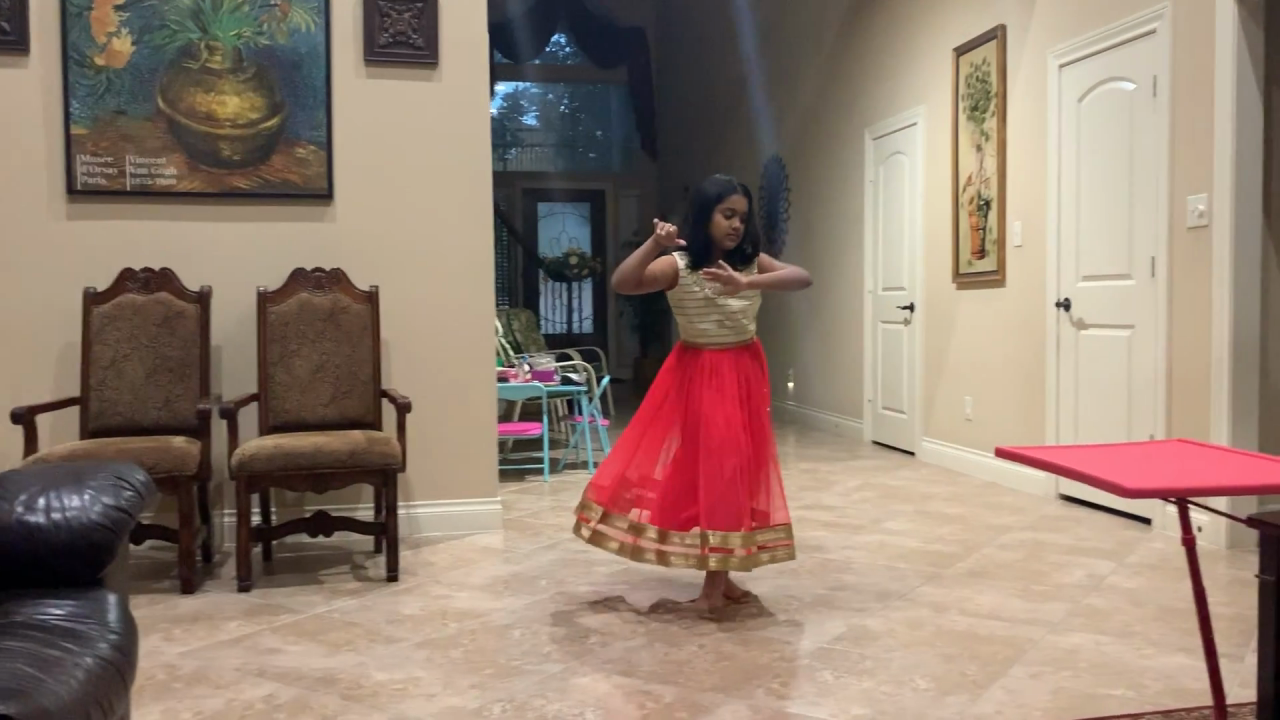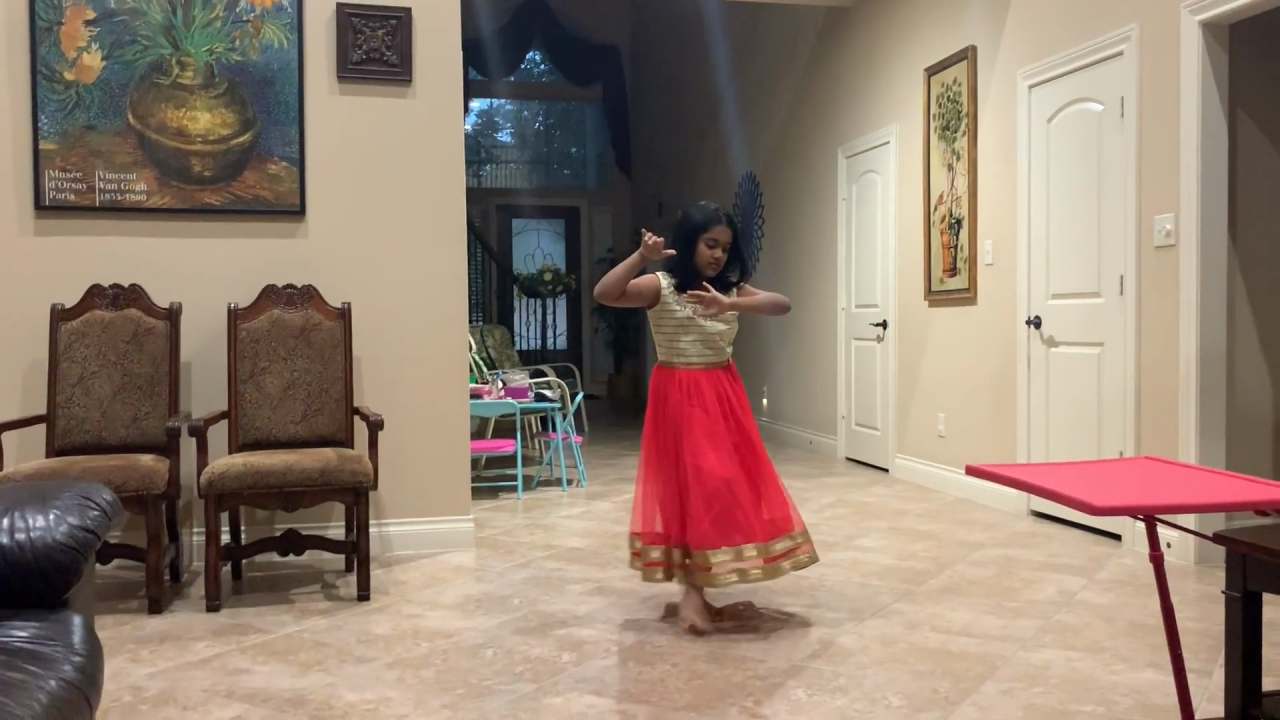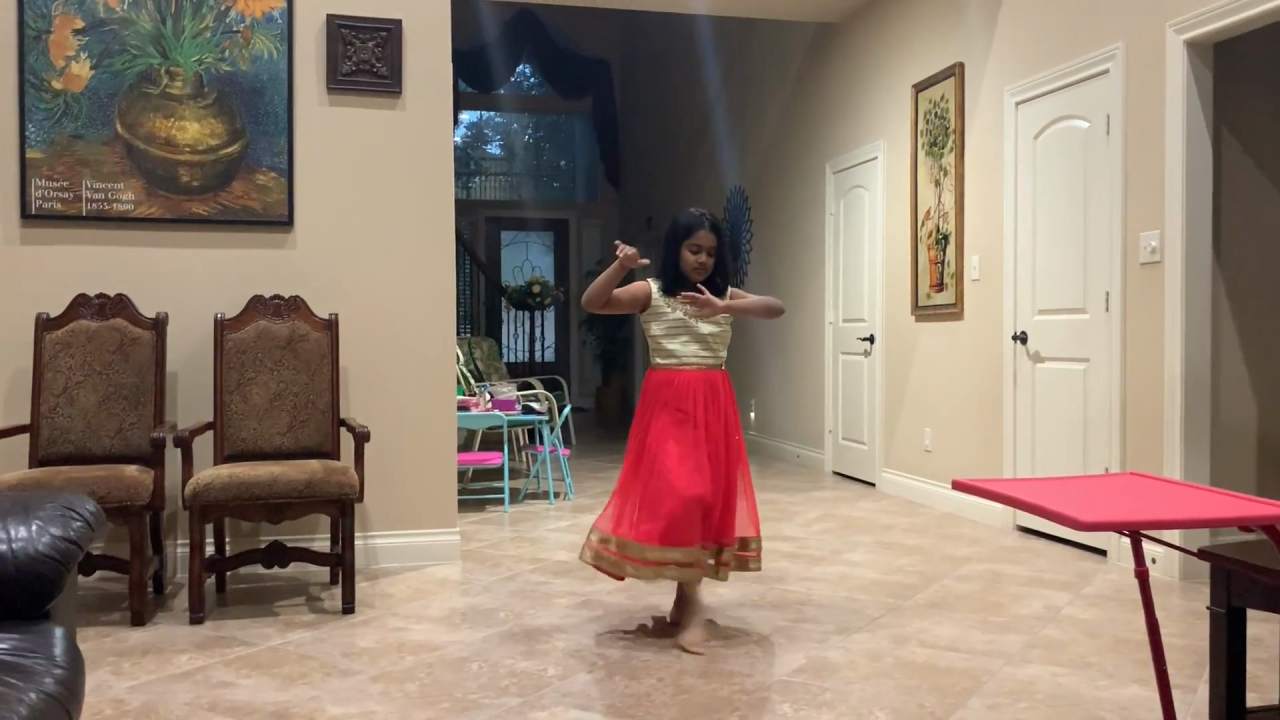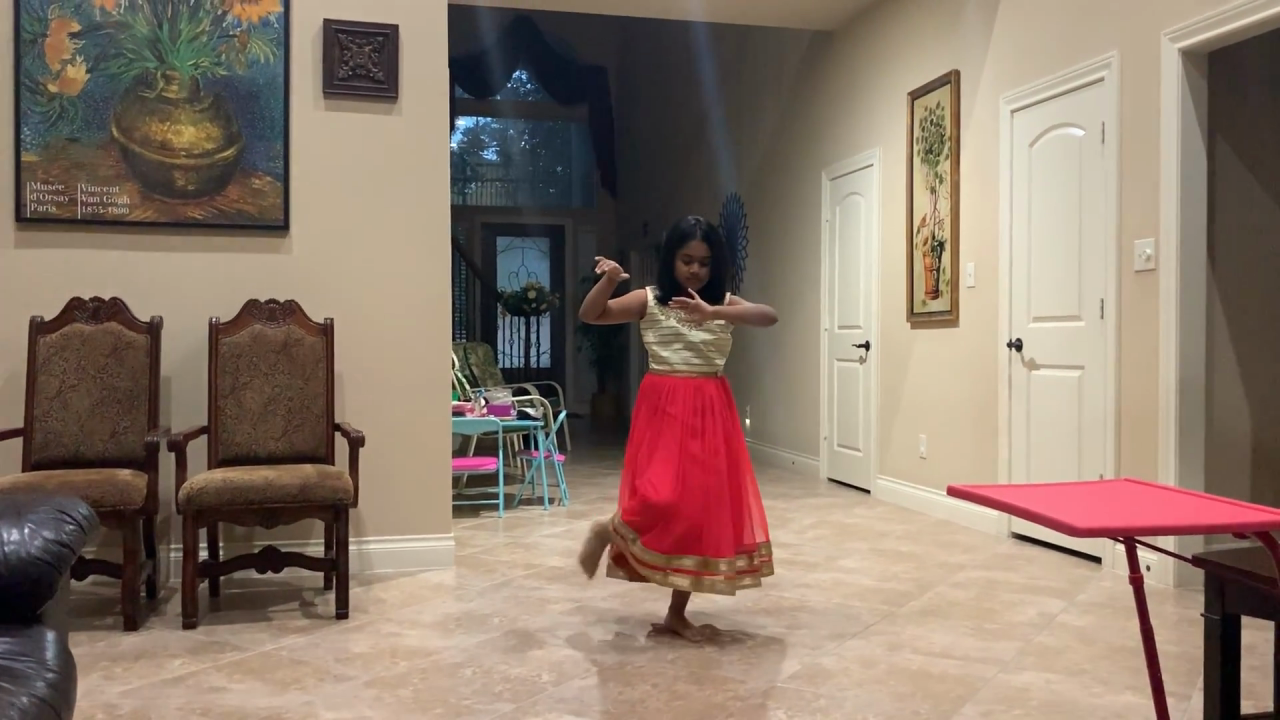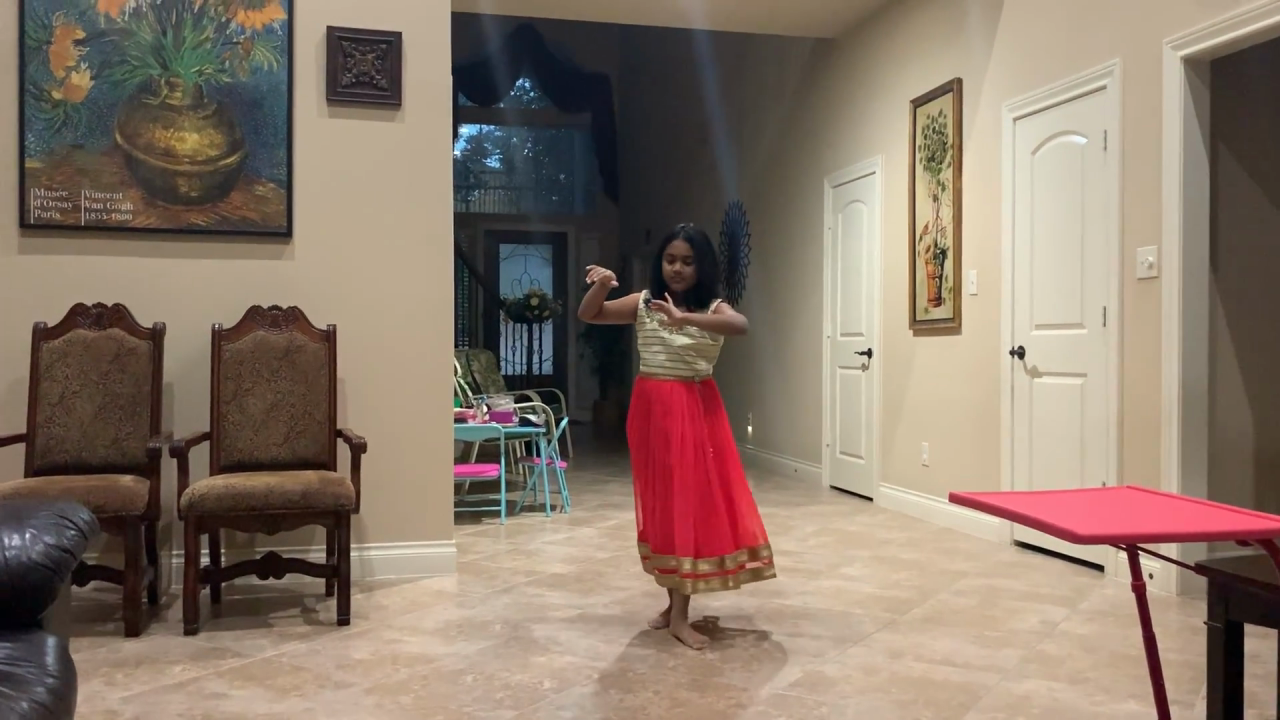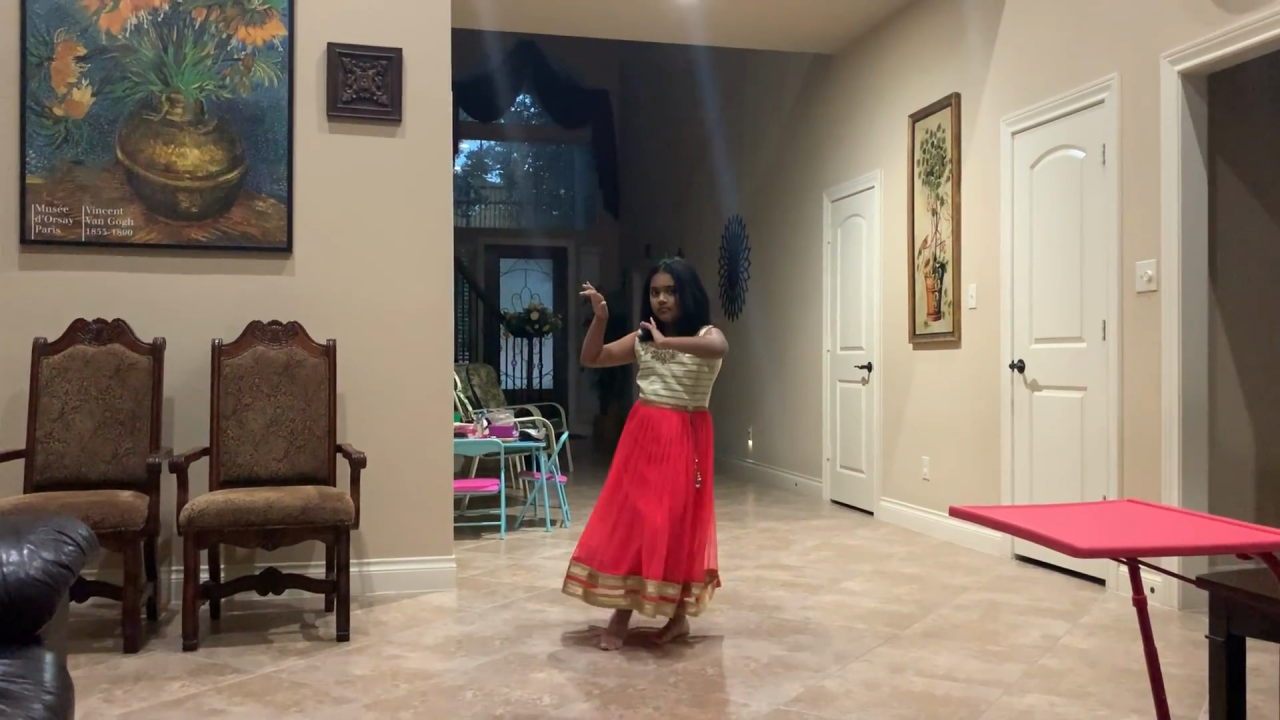
dt=0.5s
person 1, frame 1
left shoulder: (754, 264)
right shoulder: (677, 266)
left elbow: (803, 278)
right elbow: (621, 284)
left wrist: (746, 284)
right wrist: (655, 244)
left hip: (744, 373)
right hip: (697, 372)
left knee: (734, 467)
right knee: (701, 465)
left ankle: (722, 575)
right ankle: (714, 576)
person 1, frame 2
left shoulder: (732, 289)
right shoulder: (660, 287)
left elbow: (782, 304)
right elbow: (604, 295)
left wrist: (729, 305)
right wrist: (642, 256)
left hip: (723, 393)
right hip: (679, 394)
left knee: (737, 486)
right knee: (702, 484)
left ankle: (700, 587)
right ankle: (691, 588)
person 1, frame 3
left shoulder: (725, 295)
right shoulder: (651, 293)
left elbow: (775, 307)
right elbow: (591, 303)
left wrist: (723, 306)
right wrist: (621, 267)
left hip: (714, 402)
right hip: (667, 400)
left knee: (708, 496)
right knee: (678, 494)
left ankle: (683, 604)
right ankle: (693, 606)
person 1, frame 4
left shoulder: (724, 303)
right shoulder: (648, 301)
left elbow: (770, 316)
right elbow: (589, 315)
left wrist: (712, 313)
right wrist: (607, 281)
left hip: (711, 409)
right hip: (663, 406)
left knee: (705, 502)
right knee: (659, 497)
left ankle: (677, 611)
right ankle: (606, 534)
person 1, frame 5
left shoulder: (713, 309)
right shoulder: (643, 303)
left elbow: (741, 325)
right elbow: (588, 314)
left wrist: (681, 318)
right wrist: (601, 286)
left hip: (696, 408)
right hip: (650, 408)
left knee: (697, 499)
right knee: (662, 499)
left ankle: (681, 611)
right ankle: (676, 604)
person 1, frame 6
left shoulder: (705, 335)
right shoulder: (640, 339)
left elbow: (720, 348)
right elbow: (591, 359)
left wrist: (667, 342)
right wrist: (599, 316)
left hip: (685, 436)
right hip: (643, 434)
left knee: (669, 523)
right knee: (626, 521)
left ankle: (640, 613)
right ankle: (656, 615)
